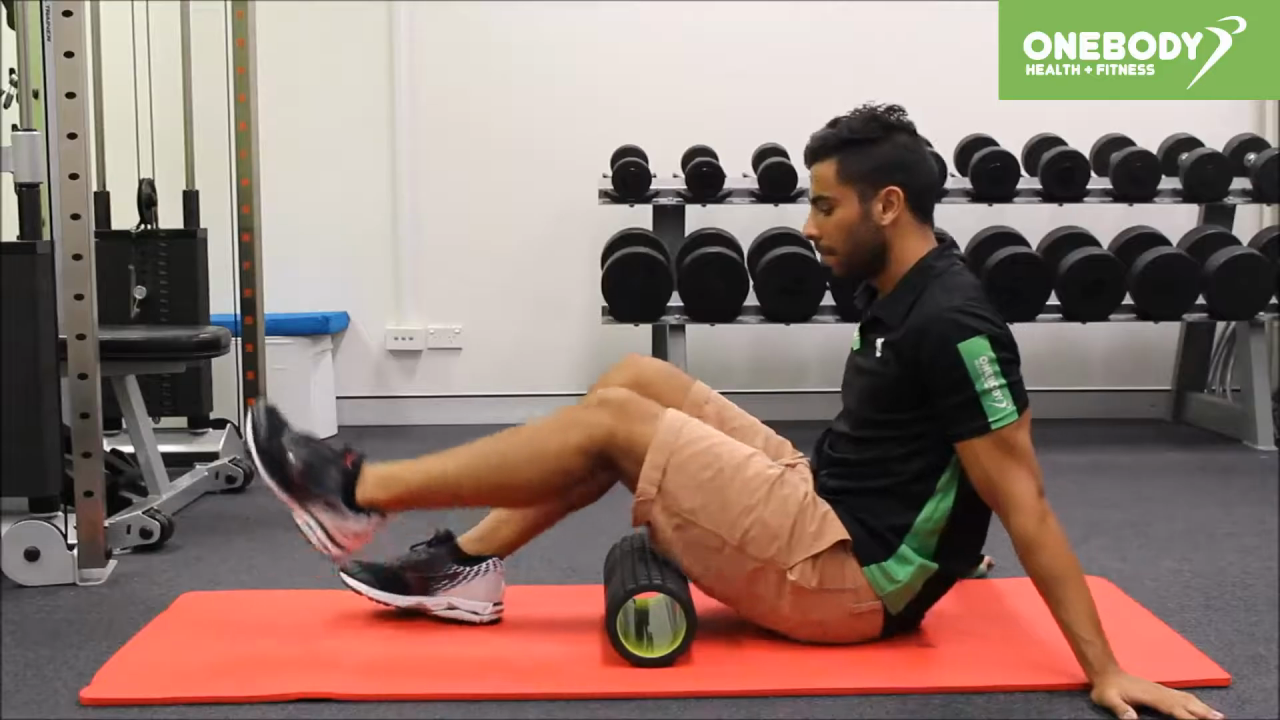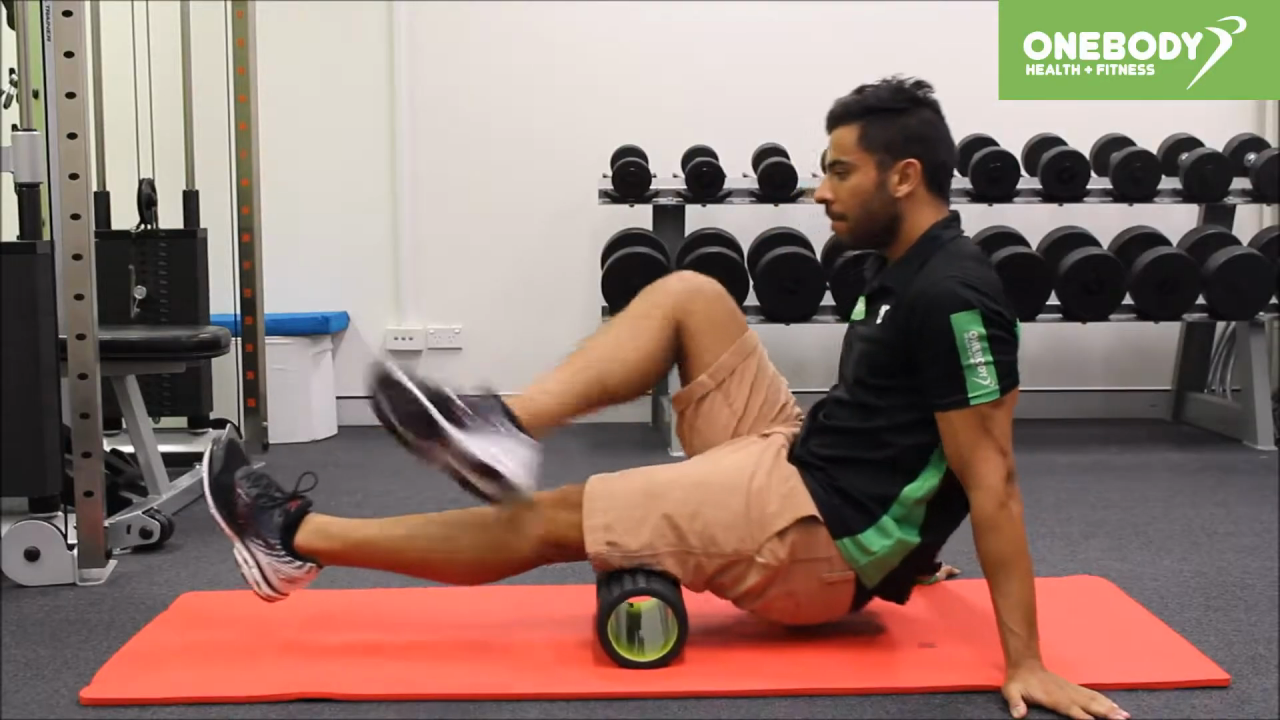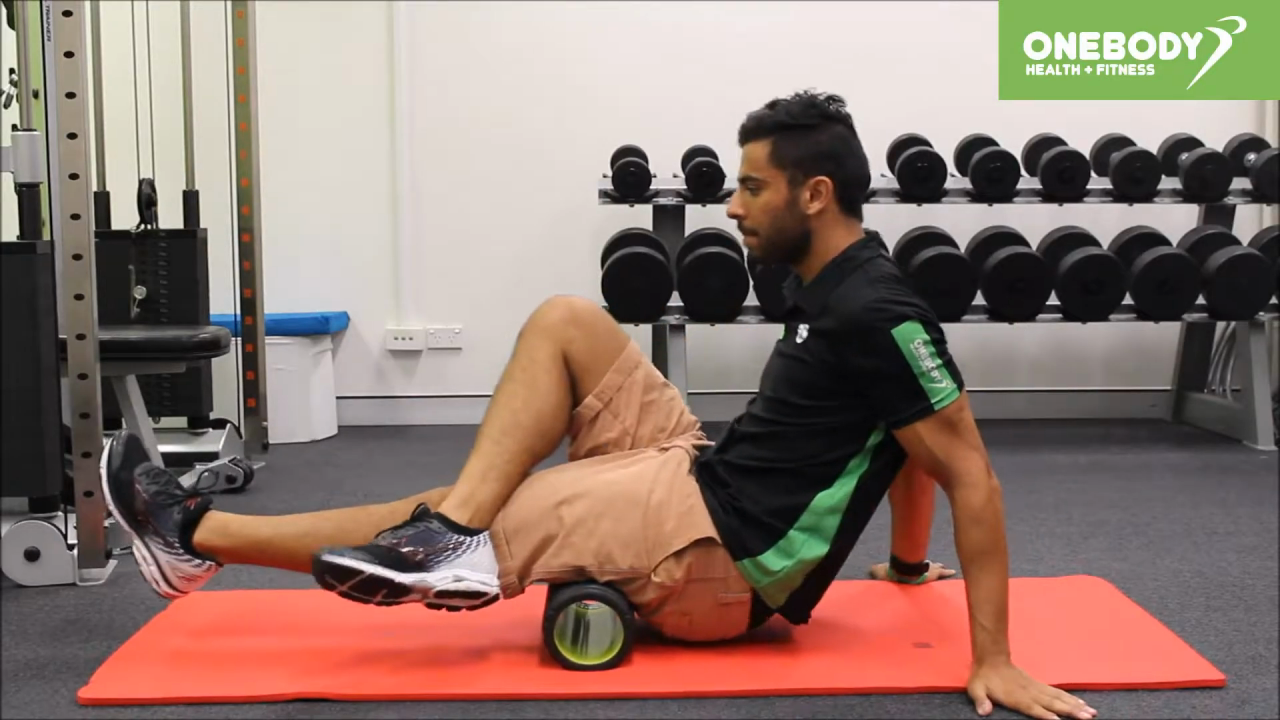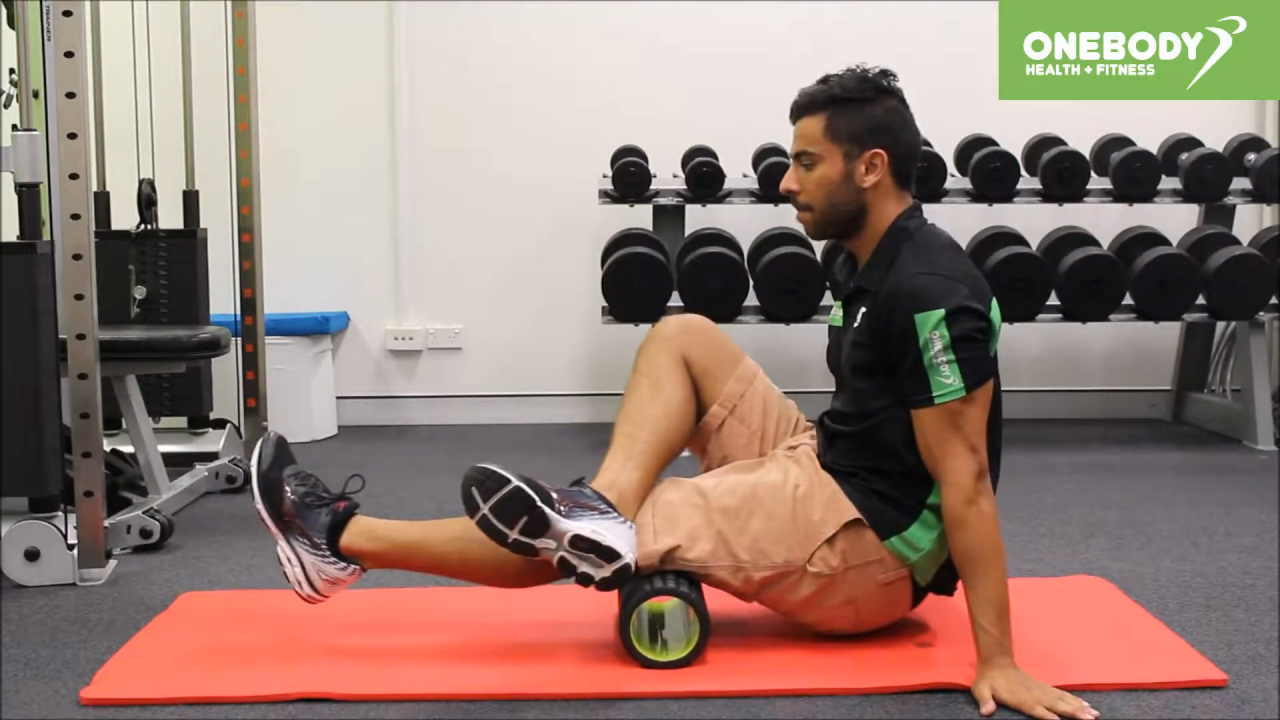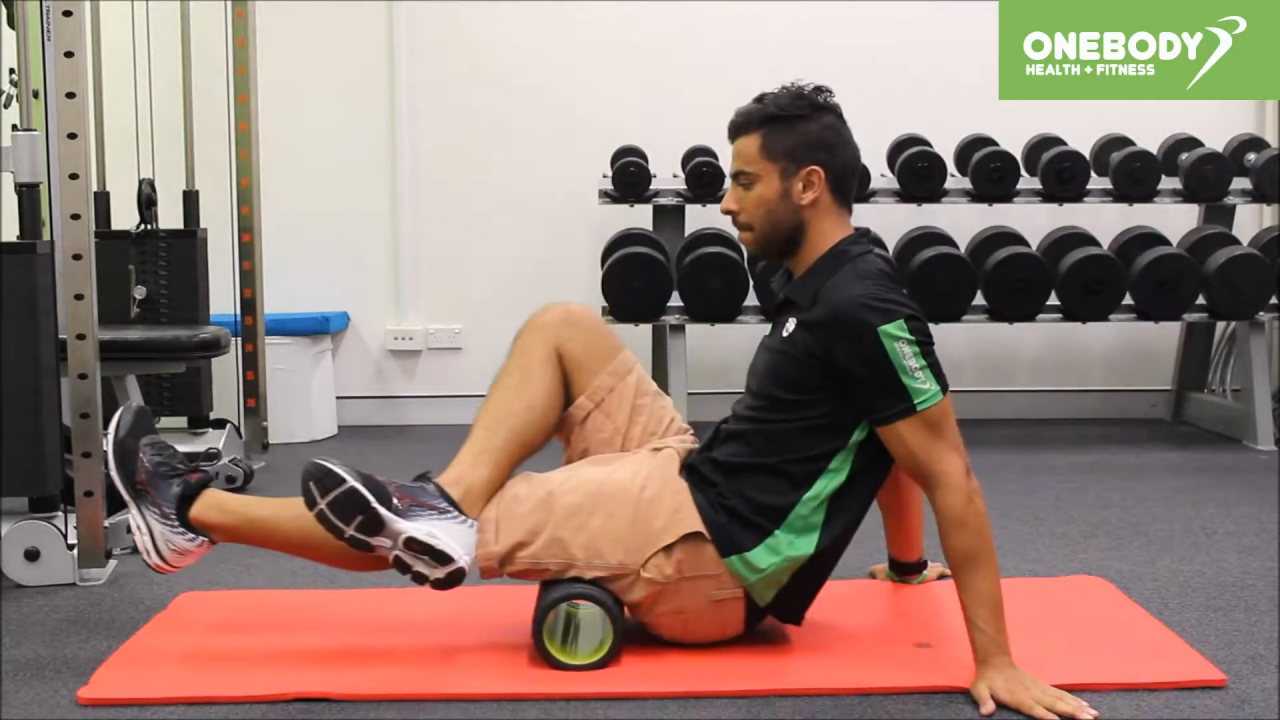
dt=1s
person 1, frame 1
left shoulder: (949, 324)
right shoulder: (900, 294)
left elbow: (1023, 501)
right wrist: (932, 538)
left hip: (839, 575)
right hip: (824, 508)
left knee: (608, 419)
right knee: (636, 379)
left ankle: (351, 497)
right ankle: (466, 564)
person 1, frame 2
left shoulder: (950, 296)
right shoulder: (907, 270)
left elbow: (992, 480)
right elbow: (921, 436)
right wrist: (909, 539)
left hip: (812, 536)
right hip: (796, 469)
left knee: (535, 520)
right knee: (687, 296)
left ankle: (297, 539)
right ankle: (507, 428)
person 1, frame 3
left shoulder: (874, 313)
right shoulder: (834, 286)
left elbow: (970, 477)
right elbow: (899, 447)
right wrist: (906, 561)
left hip: (718, 557)
right hip: (706, 483)
left knee: (452, 526)
right knee: (566, 323)
left ankle: (198, 533)
right ankle: (446, 534)
person 1, frame 4
left shoulder: (925, 289)
right shoulder: (876, 264)
left elbow: (965, 478)
left hip: (865, 553)
right hip: (829, 483)
left knee: (577, 548)
right knee: (682, 339)
left ankle: (342, 538)
right ankle: (597, 516)
person 1, frame 5
left shoulder: (858, 310)
right shoulder: (824, 284)
left elbow: (950, 475)
right elbow: (886, 452)
right wrist: (905, 563)
left hip: (707, 558)
right hip: (697, 485)
left knee: (413, 539)
right knee: (563, 327)
left ankle: (196, 511)
right ankle: (440, 509)
